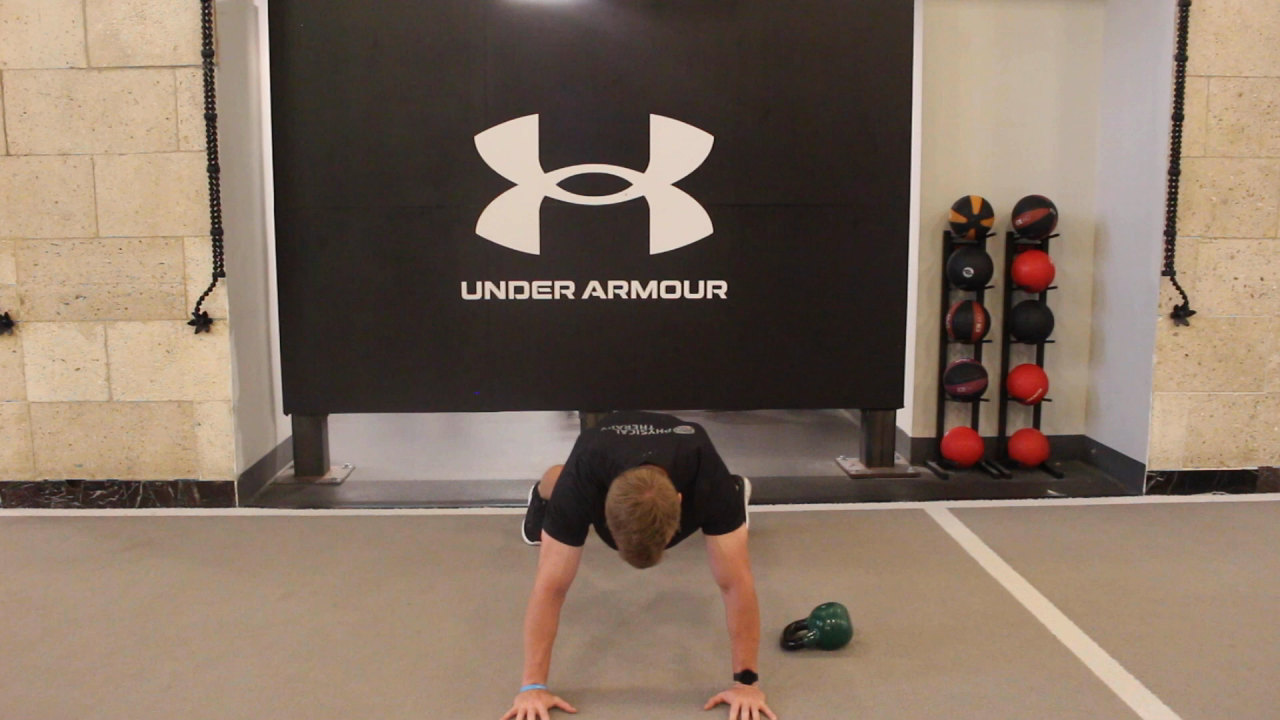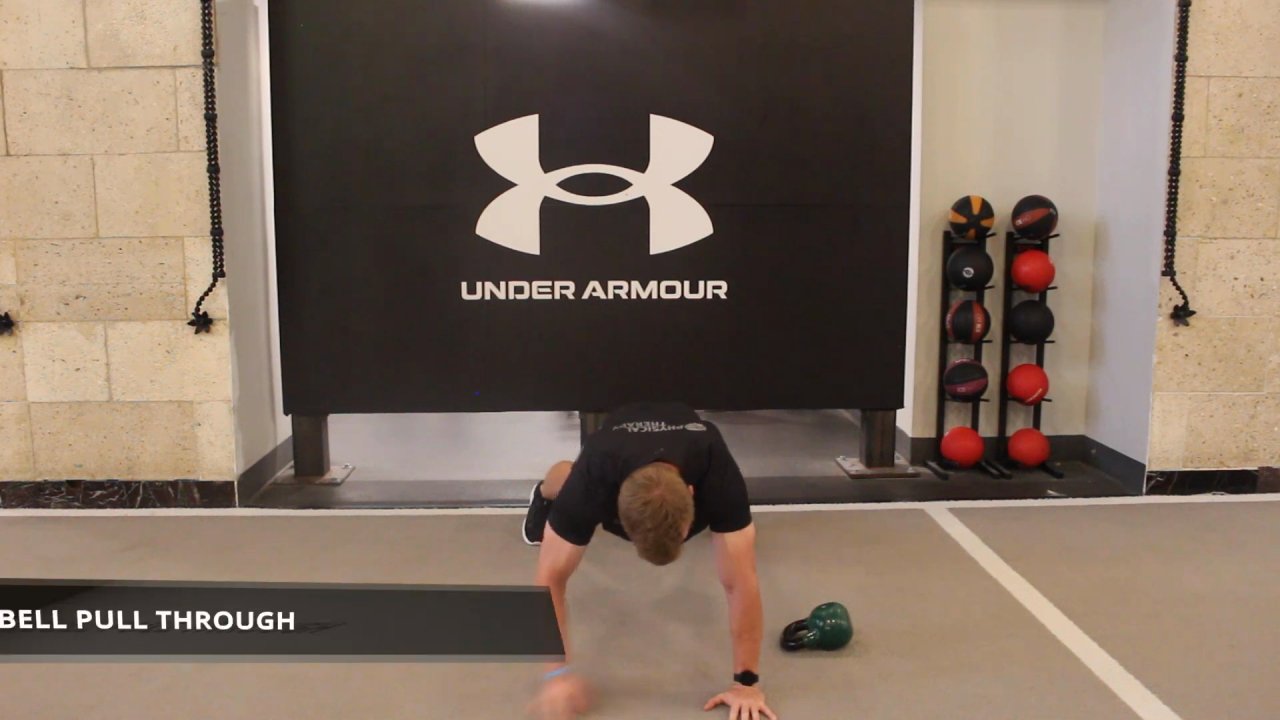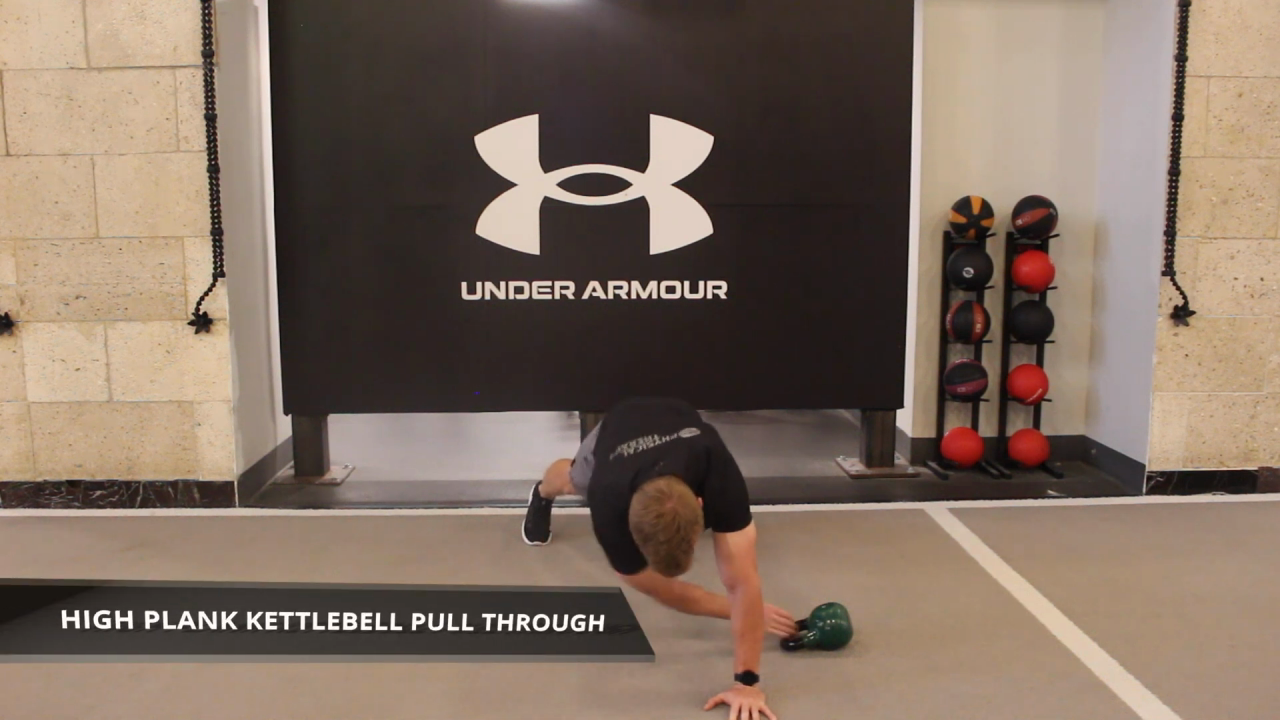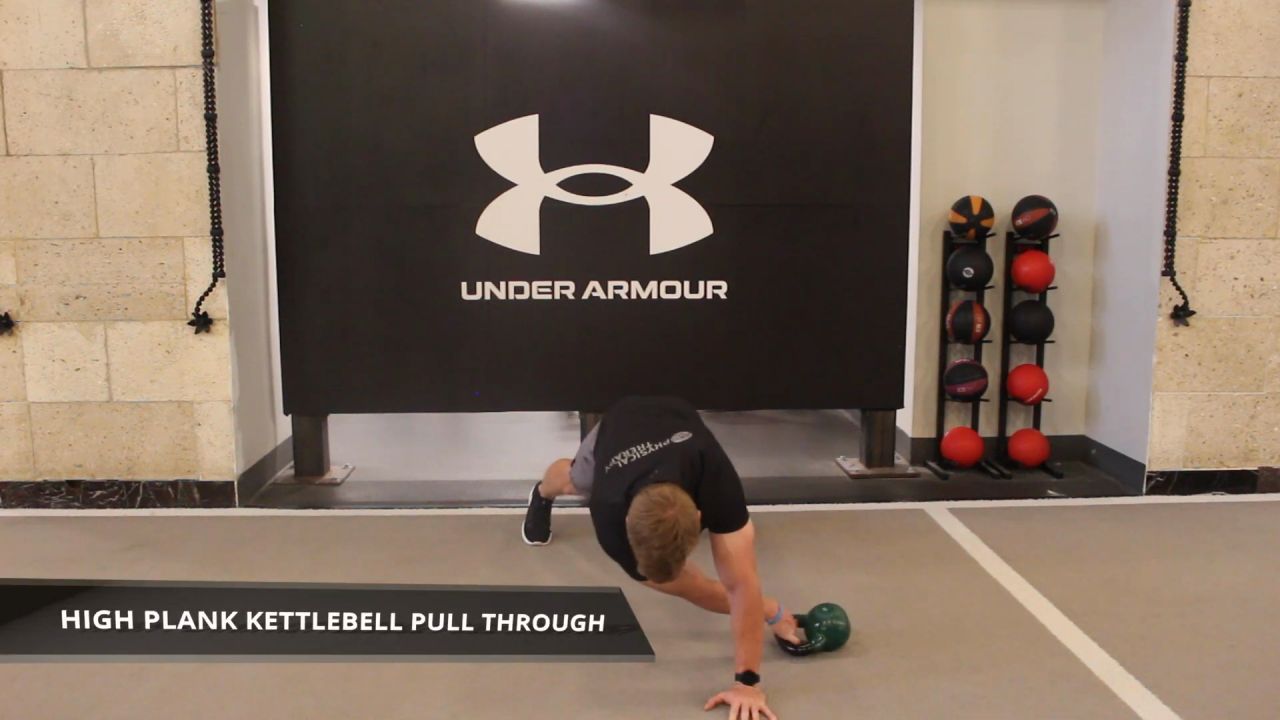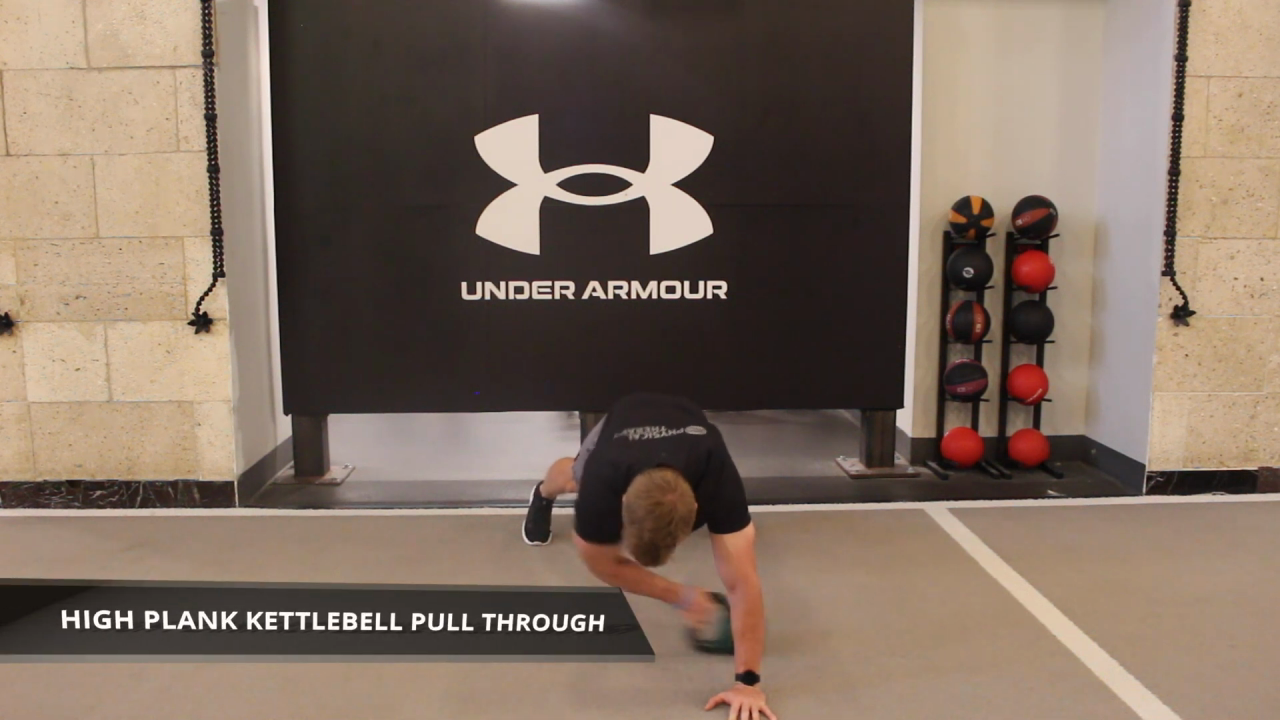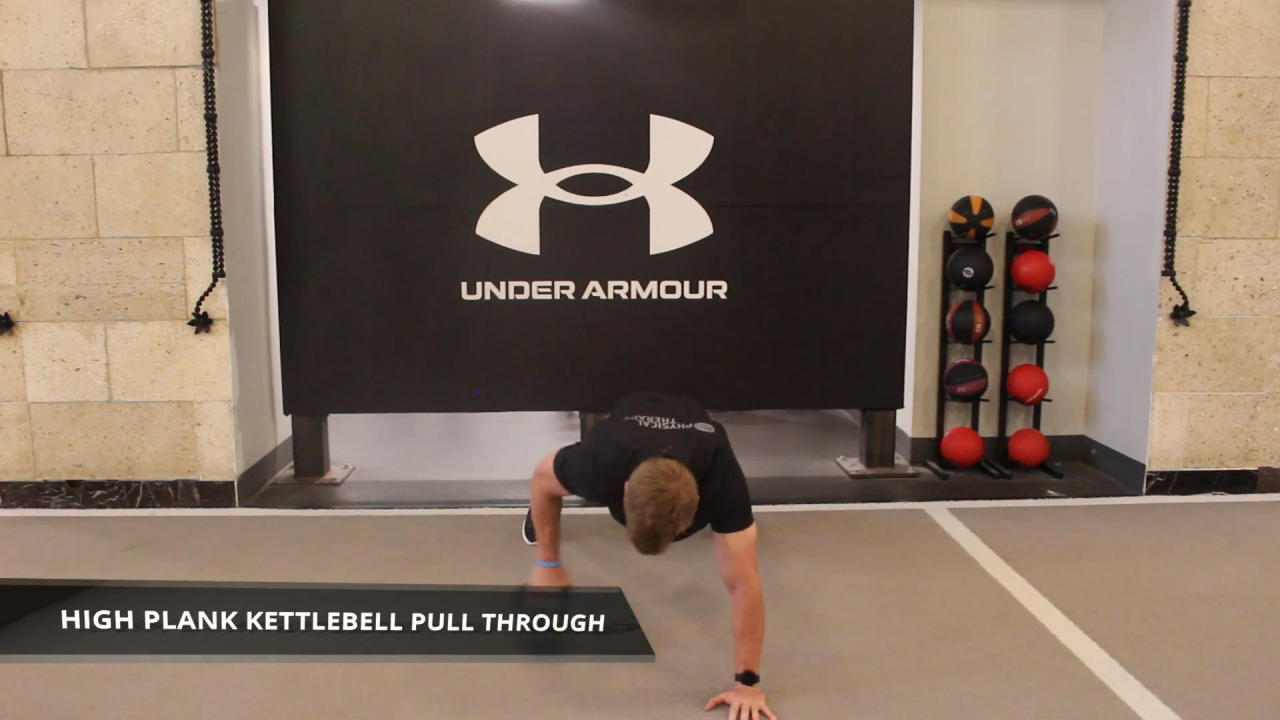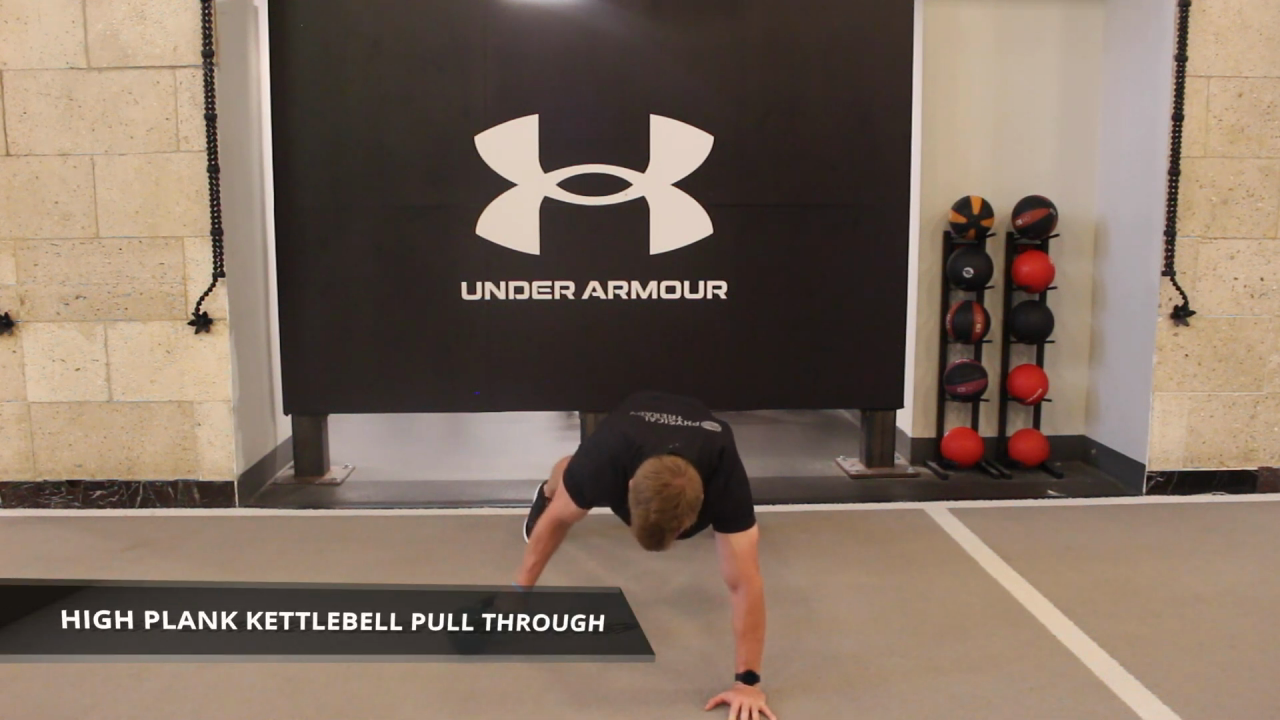
dt=0.3s
person 1, frame 1
left shoulder: (706, 476)
right shoulder: (585, 477)
left elbow: (736, 583)
right elbow: (551, 585)
left wrist: (745, 680)
right wrist: (533, 685)
left hip: (680, 460)
right hip: (607, 458)
right ankle: (543, 491)
person 1, frame 2
left shoulder: (717, 474)
right shoulder: (595, 478)
left elbow: (739, 582)
right elbow: (551, 575)
left wrist: (746, 681)
right wrist: (557, 671)
left hip: (689, 449)
right hip: (617, 449)
right ankle: (545, 492)
person 1, frame 3
left shoulder: (718, 477)
right shoulder: (611, 505)
left elbow: (742, 582)
right elbow: (663, 590)
left wrist: (747, 681)
right wrist: (749, 614)
right knee: (573, 481)
right ankle: (542, 494)
person 1, frame 4
left shoulder: (715, 479)
right shoulder: (611, 514)
left elbow: (741, 582)
right elbow: (691, 588)
left wrist: (748, 681)
right wrist: (772, 614)
left hip: (678, 420)
right hip: (617, 425)
right knee: (573, 481)
right ankle: (542, 494)
person 1, frame 5
left shoulder: (717, 479)
right shoulder: (603, 482)
left elbow: (742, 582)
right elbow: (601, 562)
left wrist: (747, 680)
right wrist: (681, 597)
left hip: (686, 426)
right hip: (622, 422)
right ankle: (544, 493)
person 1, frame 6
left shoulder: (721, 477)
right shoulder: (602, 459)
left elbow: (743, 582)
right elbow: (544, 477)
left wrist: (747, 681)
right wrist: (547, 563)
left hip: (693, 440)
right knee: (564, 477)
person 1, frame 7
left shoulder: (724, 477)
right shoulder: (604, 459)
left elbow: (744, 582)
right elbow: (559, 519)
left wrist: (747, 680)
right wrist: (522, 589)
left hip: (700, 448)
right hip: (629, 437)
right knee: (571, 476)
right ankle: (547, 491)
